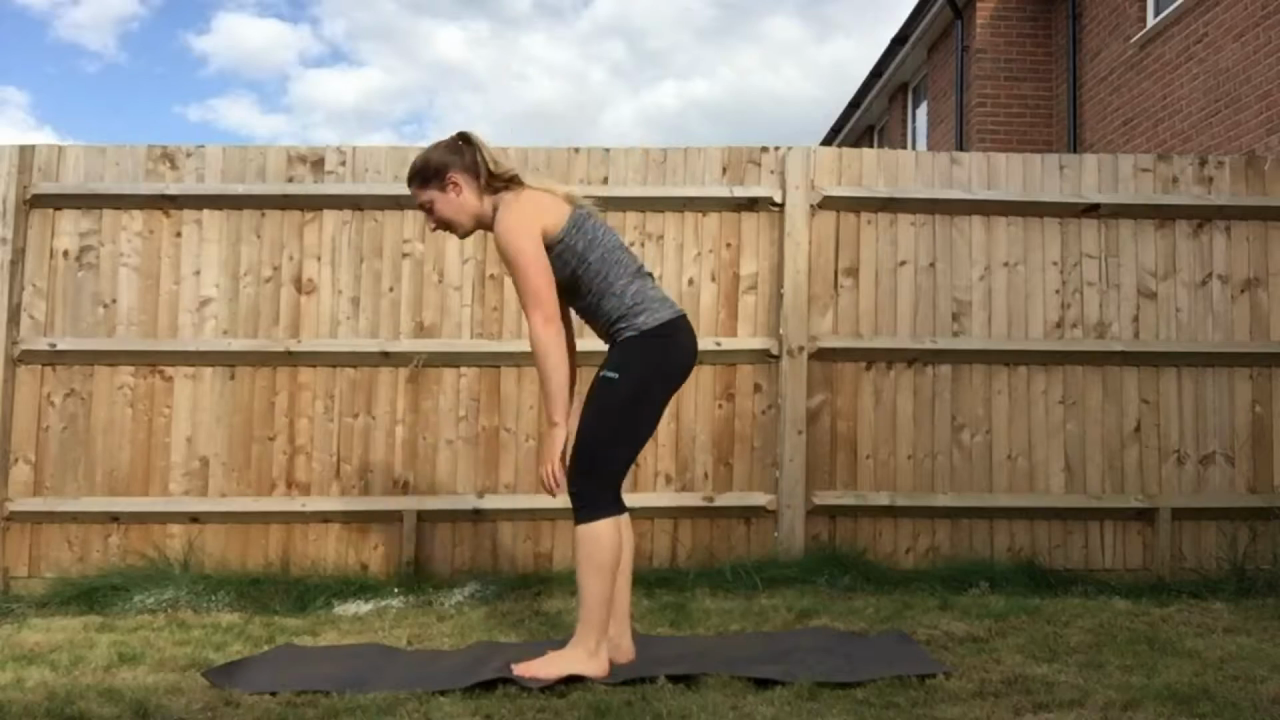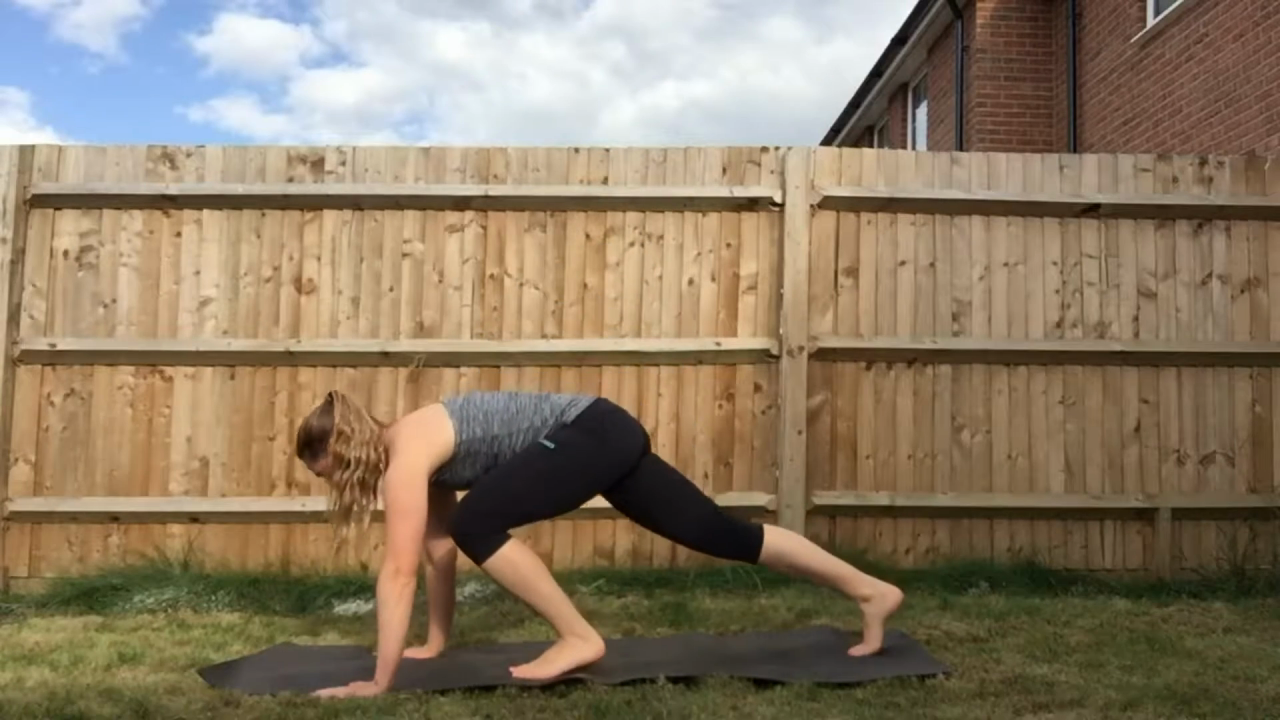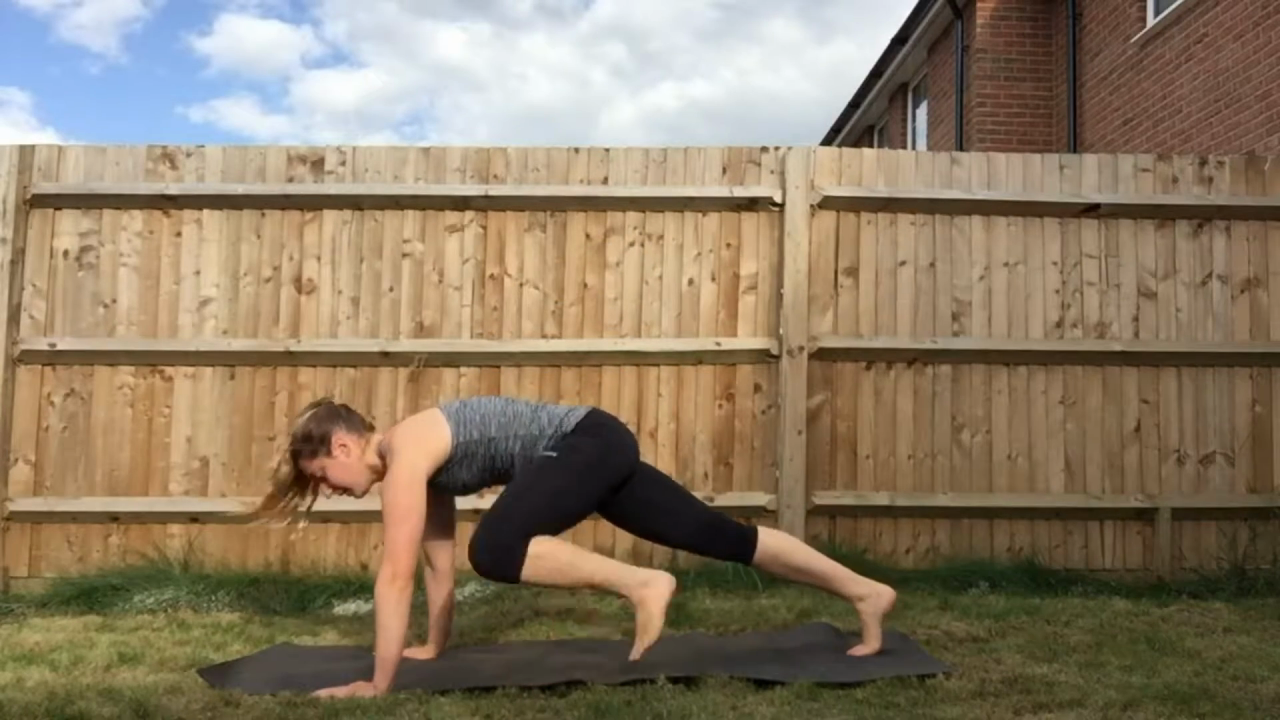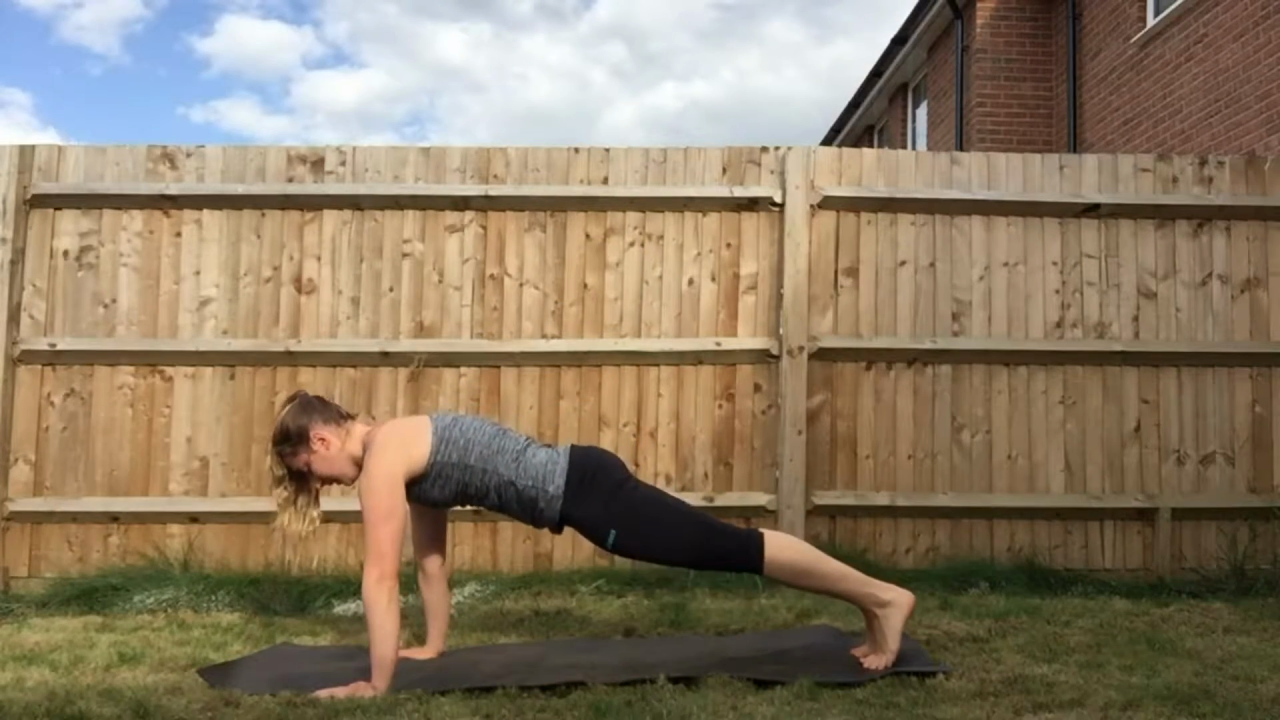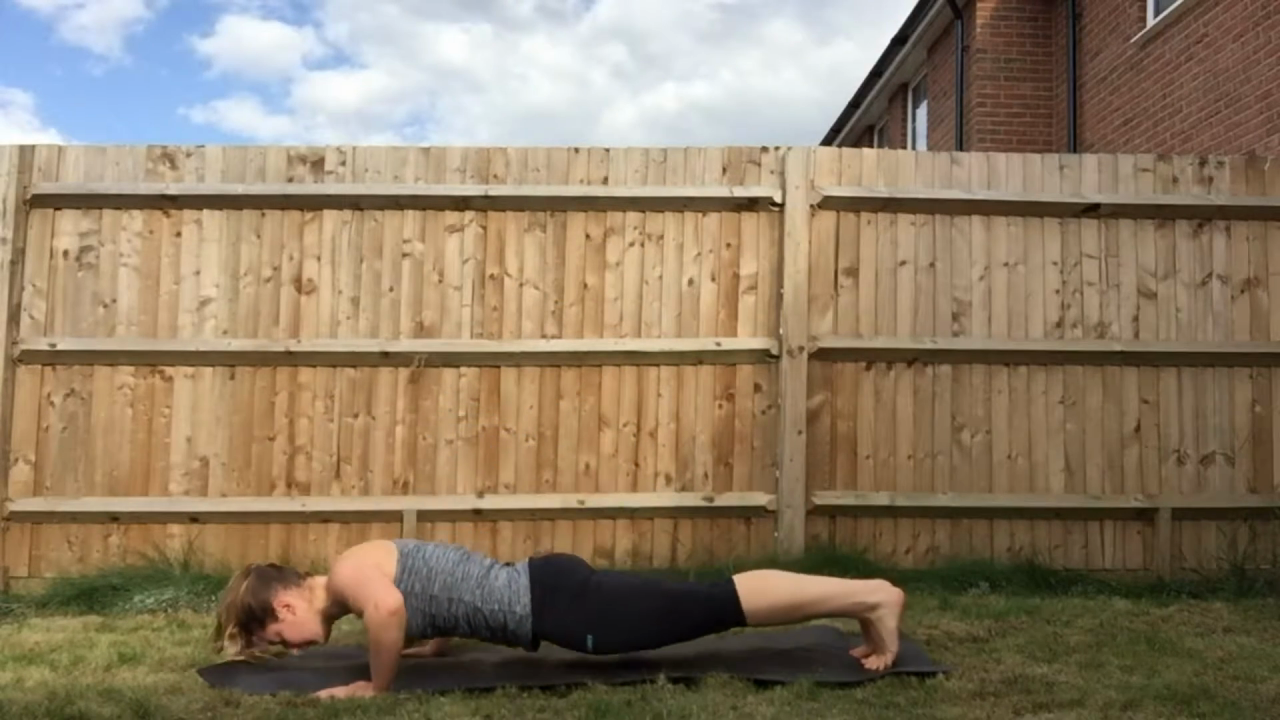
dt=1s
person 1, frame 1
left shoulder: (513, 217)
right shoulder: (524, 209)
left elbow: (546, 328)
right elbow: (556, 330)
left wrist: (558, 424)
right wrist: (559, 422)
left hip: (649, 339)
right hip: (658, 337)
left knee: (590, 479)
right knee: (600, 482)
left ankle: (589, 648)
right ankle: (612, 637)
person 1, frame 2
left shoulder: (404, 455)
right shoulder: (419, 450)
left elbow: (398, 573)
right elbow: (440, 550)
left wrist: (379, 680)
right wrist: (434, 643)
left hip: (591, 433)
right hip: (607, 435)
left knee: (478, 523)
right knee: (719, 532)
left ankle: (578, 638)
right ankle: (871, 592)
person 1, frame 3
left shoulder: (405, 455)
right shoulder: (420, 460)
left elbow: (394, 575)
right elbow: (438, 555)
left wrist: (378, 682)
right wrist: (433, 645)
left hip: (589, 441)
right hip: (590, 450)
left knee: (493, 550)
right knee: (718, 534)
left ankle: (640, 584)
right ankle: (864, 592)
person 1, frame 4
left shoulder: (381, 456)
right shoulder: (407, 455)
left elbow: (379, 577)
right elbow: (430, 557)
left wrist: (377, 683)
right wrist: (432, 646)
left hip: (583, 492)
right hip: (576, 481)
left knee: (729, 549)
right knee: (723, 550)
left ankle: (882, 598)
right ankle: (871, 599)
person 1, frame 5
left shoulder: (344, 576)
right shoulder: (367, 563)
left elbow: (387, 607)
left wrist: (376, 684)
right wrist: (432, 643)
left hip: (553, 606)
right hip: (547, 587)
left knee: (711, 605)
right knee: (707, 602)
left ankle: (869, 597)
right ankle: (865, 597)
